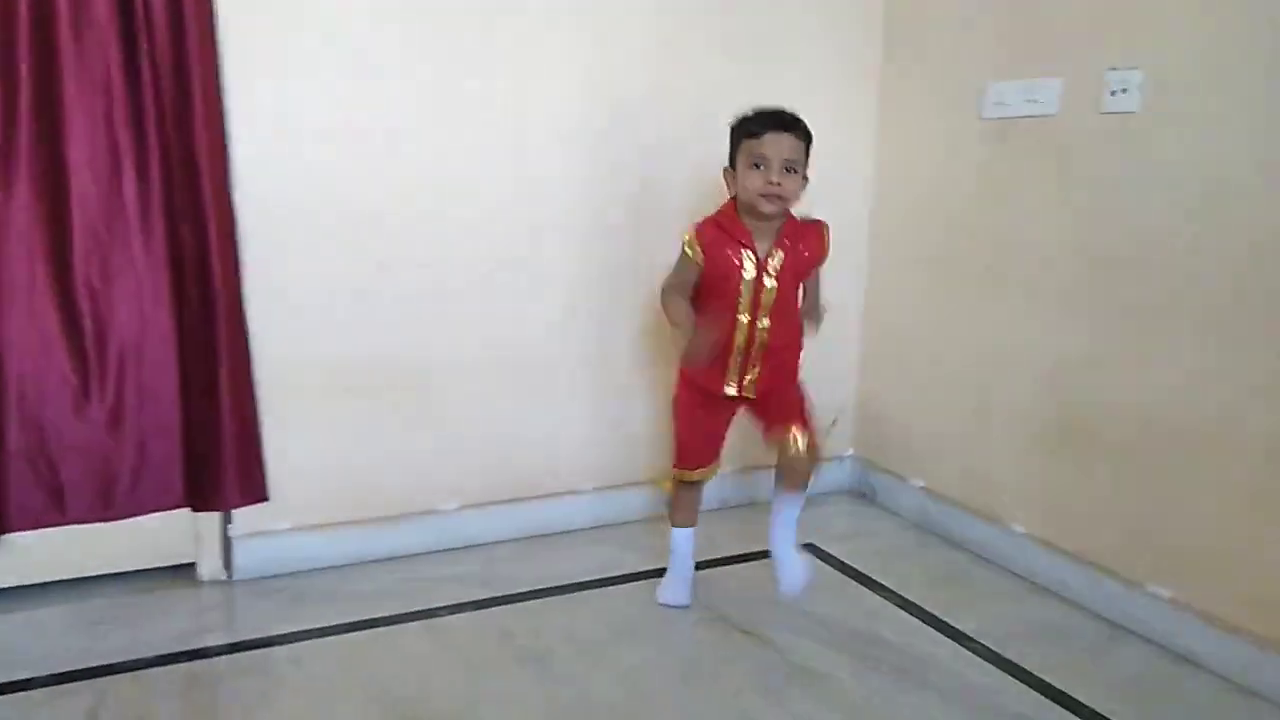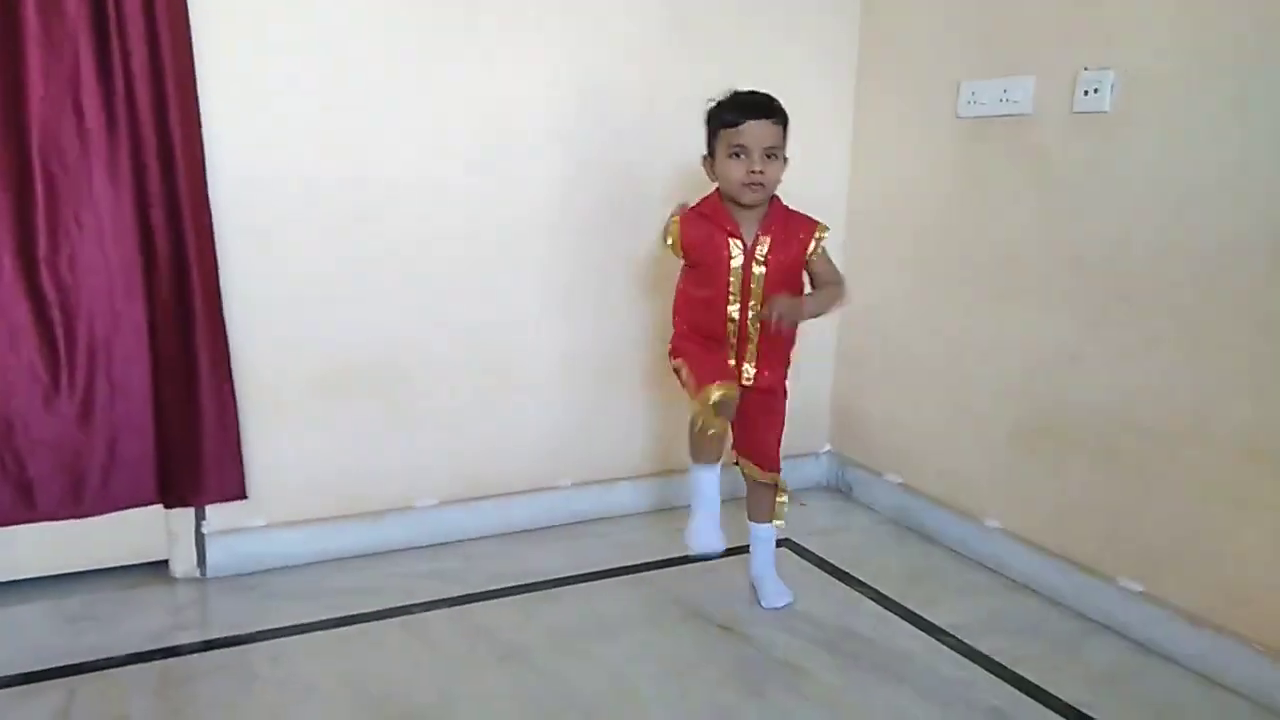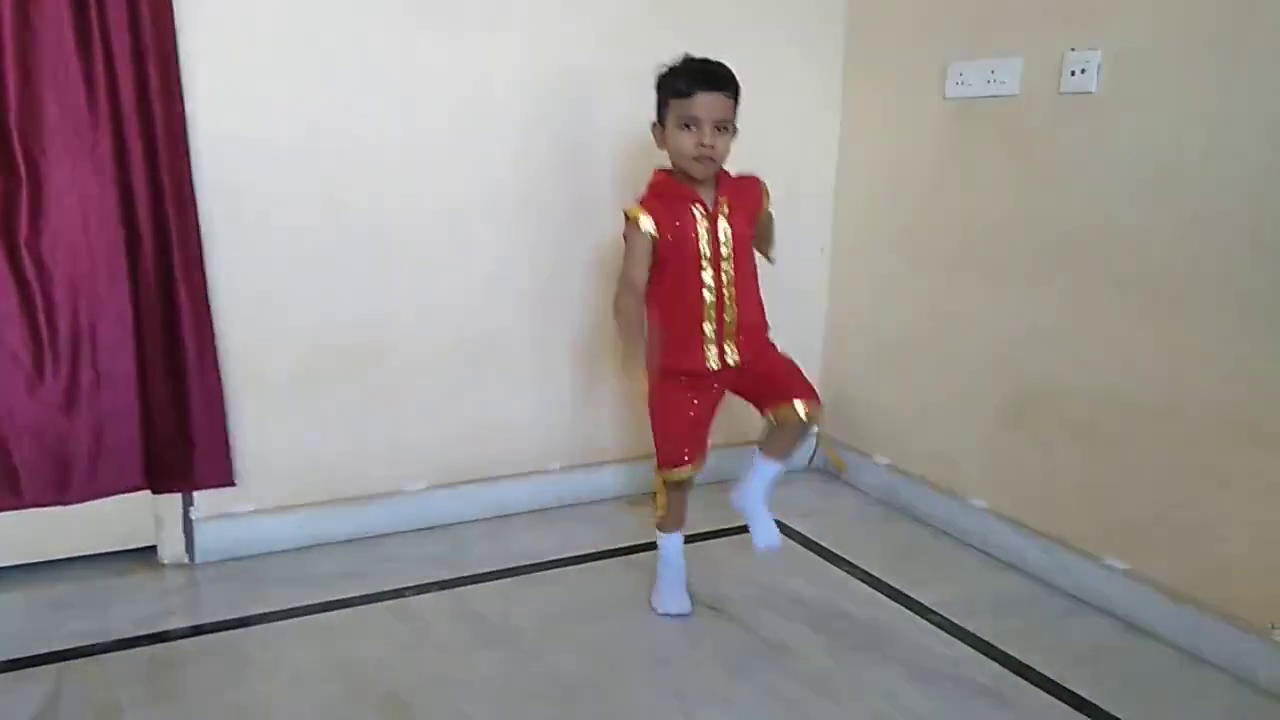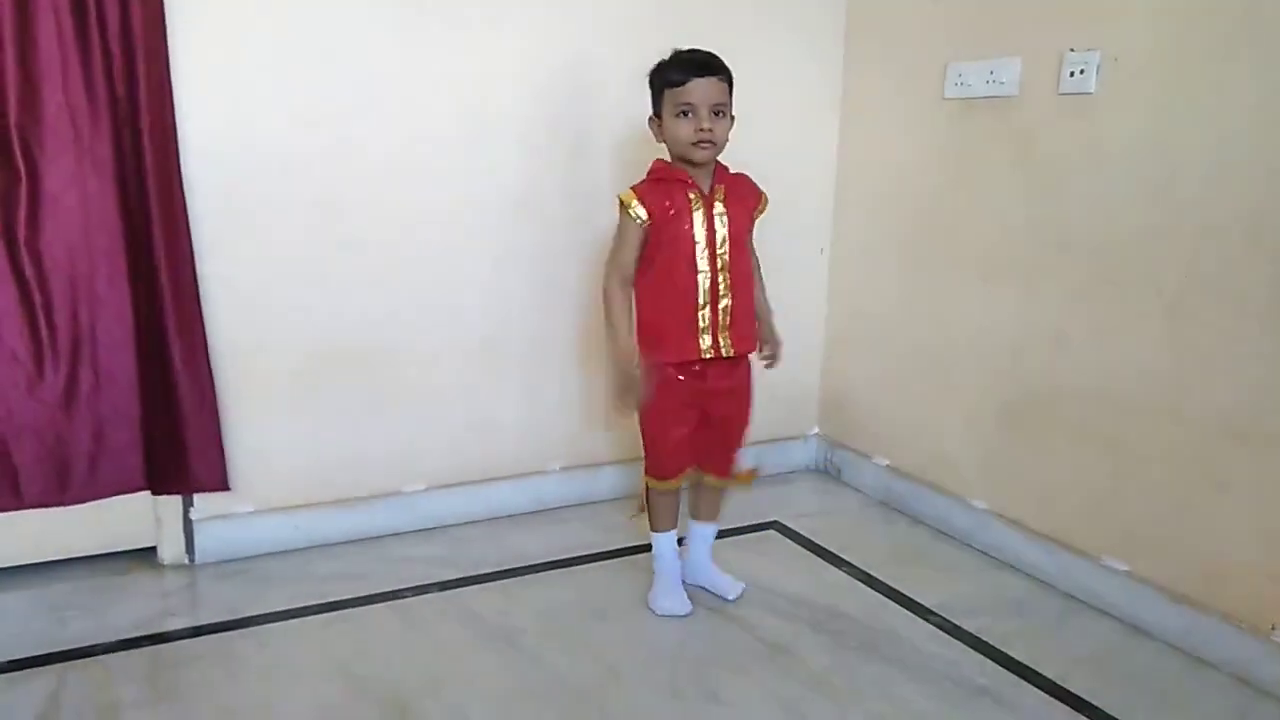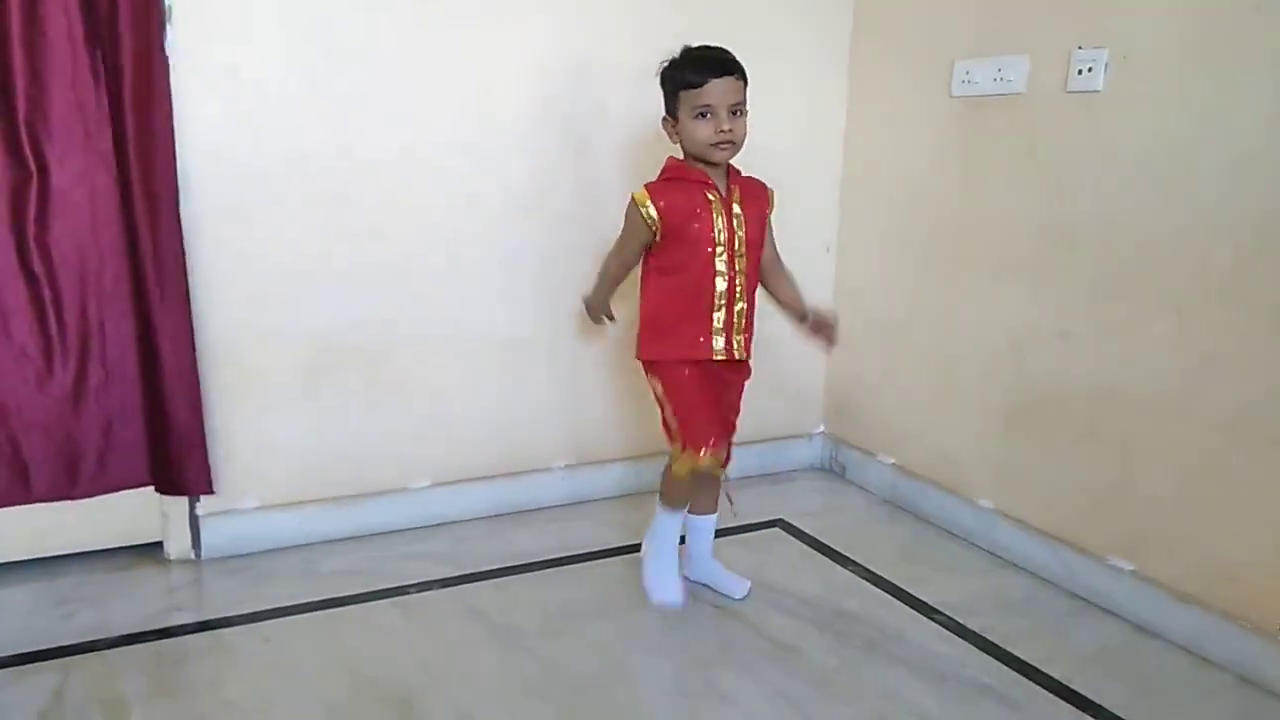
dt=0.3s
person 1, frame 1
left shoulder: (810, 238)
right shoulder: (706, 239)
right elbow: (675, 292)
left wrist: (809, 307)
right wrist: (690, 333)
left hip: (773, 371)
right hip: (708, 374)
left knee: (800, 447)
right knee: (691, 468)
left ankle: (784, 537)
right ankle: (680, 566)
person 1, frame 2
left shoulder: (801, 232)
right shoulder: (692, 226)
left elbow: (834, 287)
left wrist: (801, 305)
left hip: (765, 367)
right hip: (702, 351)
left knee: (764, 466)
right knee: (720, 402)
left ankle: (763, 566)
right ankle: (705, 503)
person 1, frame 3
left shoulder: (748, 193)
right shoulder: (649, 214)
right elbow: (627, 294)
left wrist: (765, 244)
right wrist: (632, 330)
left hip: (748, 346)
right hip: (679, 361)
left knee: (801, 407)
right knee: (677, 468)
left ankle: (752, 492)
right ankle: (670, 572)
person 1, frame 4
left shoulder: (744, 194)
right shoulder: (644, 201)
right elbow: (616, 281)
left wrist: (765, 324)
right wrist: (626, 359)
left hip: (731, 356)
right hip: (667, 362)
left knee: (719, 467)
right knee: (666, 469)
left ankle: (700, 560)
right ankle: (666, 570)
person 1, frame 5
left shoulder: (754, 195)
right shoulder: (658, 201)
left elbow: (768, 264)
right elbow: (624, 257)
left wrist: (804, 313)
right wrist: (598, 297)
left hip: (732, 355)
right hip: (674, 354)
left knee: (717, 456)
right knee: (699, 453)
left ankle: (699, 558)
right ankle: (661, 537)
